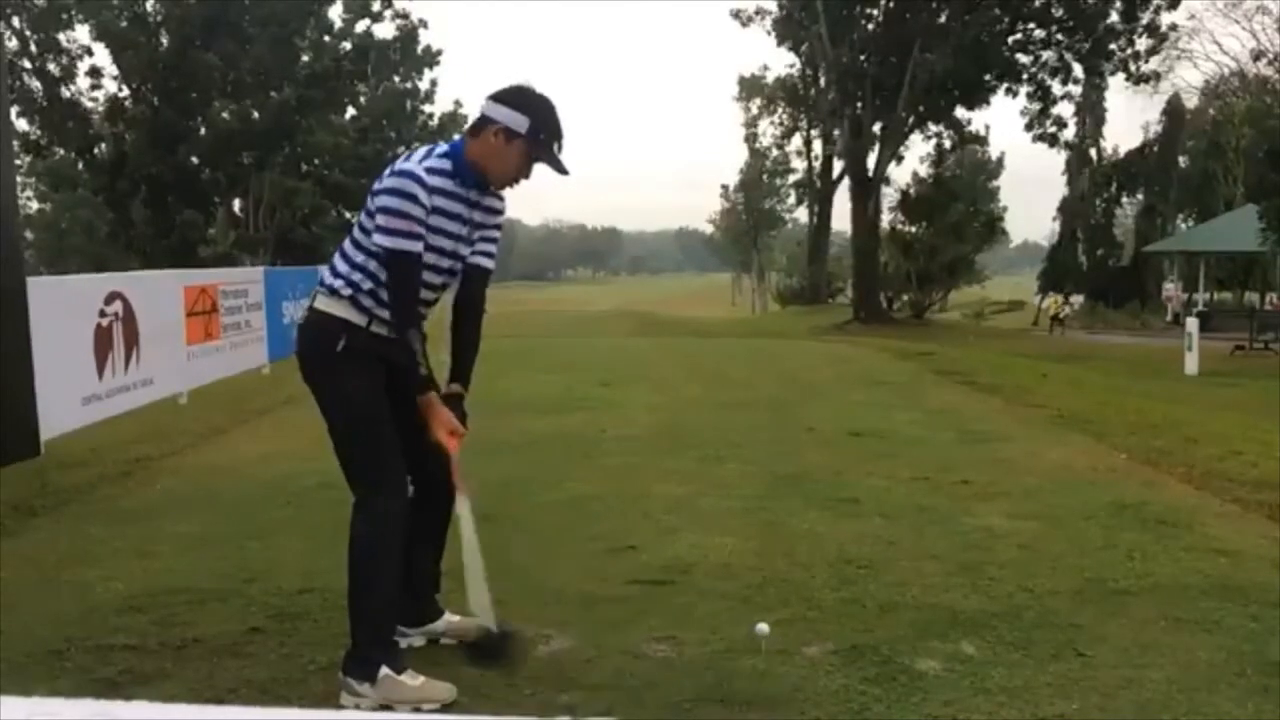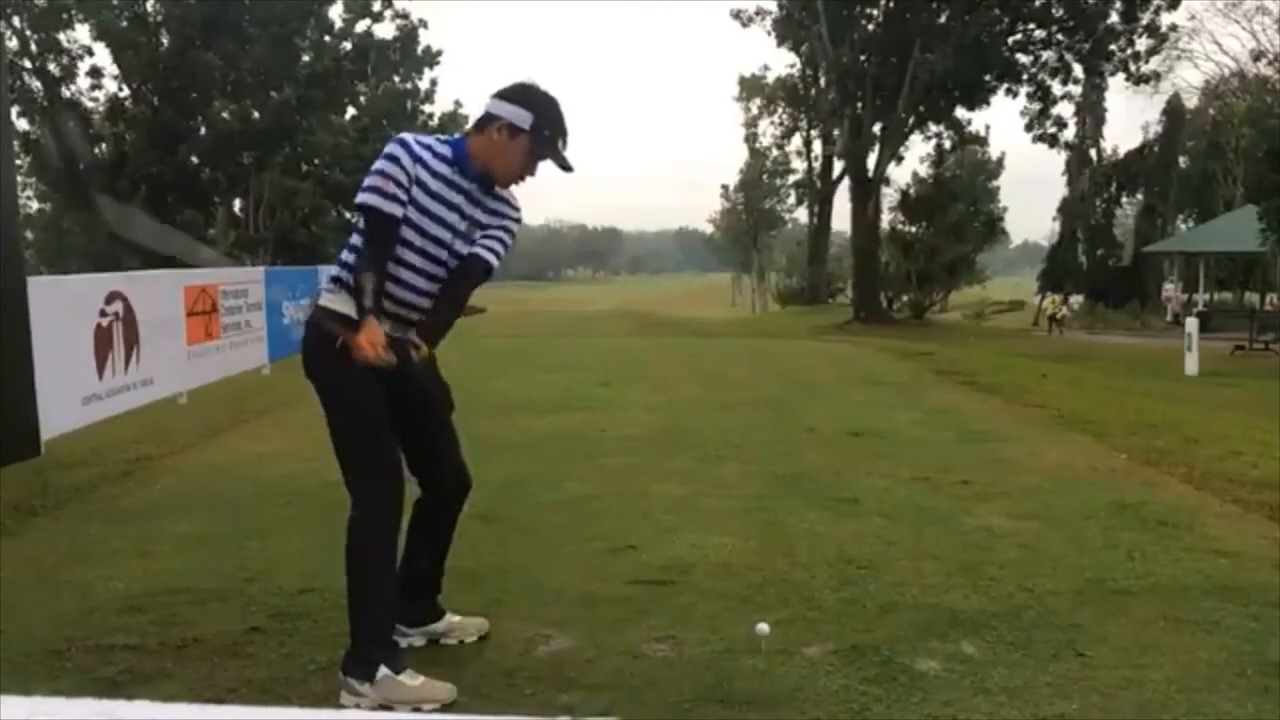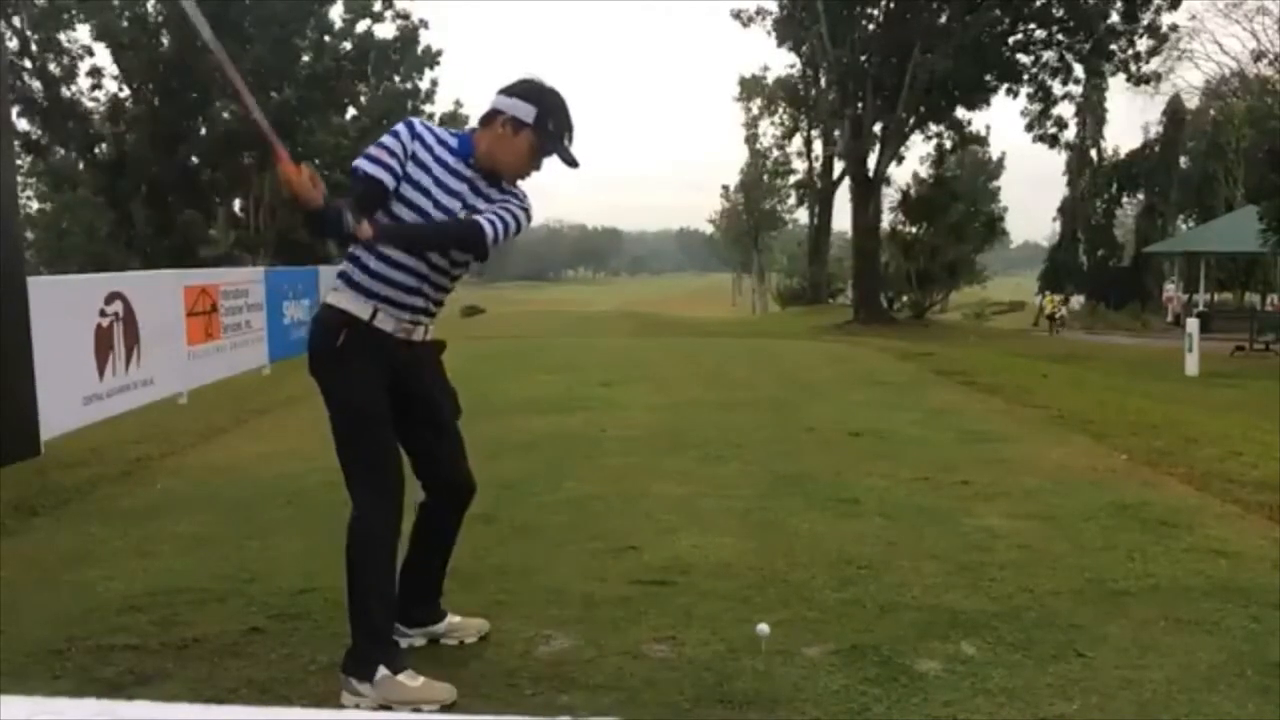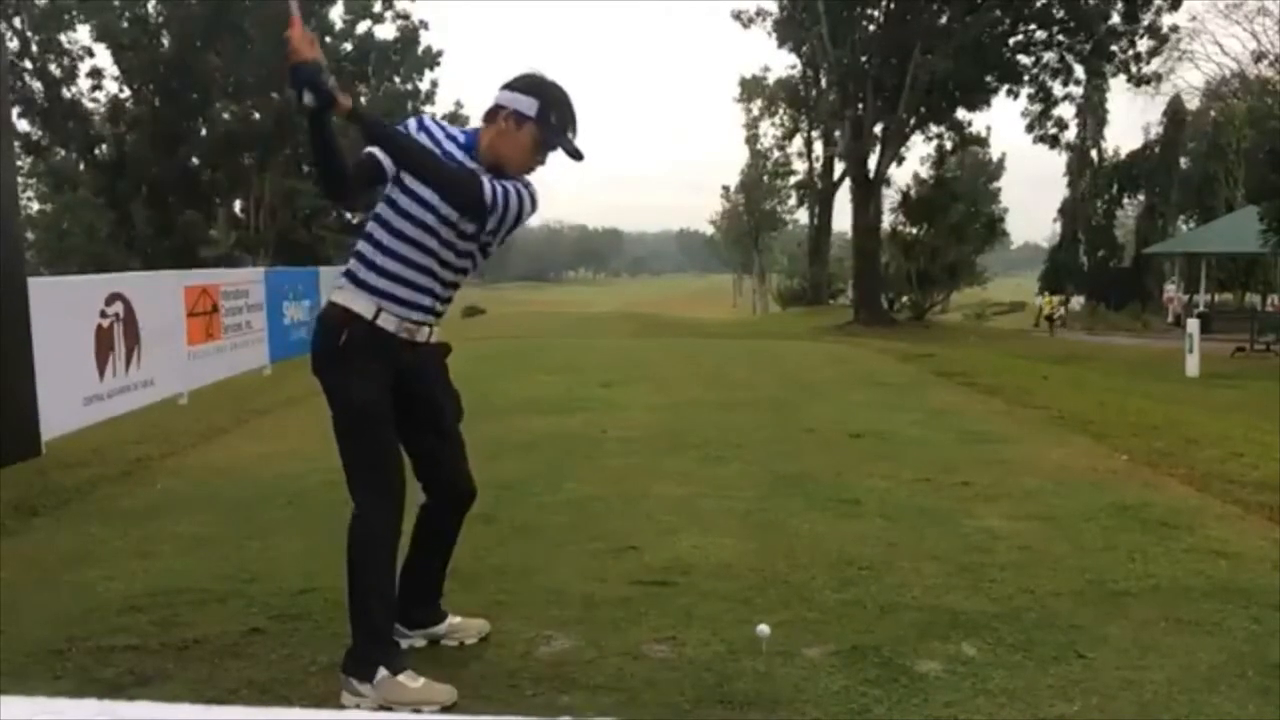
dt=0.4s
person 1, frame 1
left shoulder: (489, 205)
right shoulder: (413, 178)
left elbow: (470, 301)
right elbow: (401, 296)
left wrist: (454, 395)
right wrist: (427, 399)
left hip: (395, 343)
right hip: (342, 339)
left knee: (437, 477)
right knee: (384, 491)
left ankle: (415, 612)
right ankle: (369, 669)
person 1, frame 2
left shoulder: (503, 213)
right shoulder: (409, 154)
left elbow: (458, 287)
right elbow: (373, 248)
left wrist: (415, 344)
right wrist: (368, 326)
left hip: (407, 344)
right hip: (344, 336)
left knee: (448, 480)
right knee: (380, 490)
left ankle: (415, 612)
right ankle: (368, 667)
person 1, frame 3
left shoulder: (512, 207)
right shoulder: (414, 137)
left elbow: (446, 237)
right elbow: (355, 212)
left wrist: (366, 225)
right wrist: (325, 207)
left hip: (411, 346)
right hip: (349, 334)
left knee: (452, 483)
right knee: (379, 493)
left ankle: (416, 613)
right ankle: (370, 669)
person 1, frame 4
left shoulder: (519, 199)
right shoulder: (425, 132)
left elbow: (442, 182)
right elbow: (340, 187)
left wrist: (353, 111)
right wrist: (319, 107)
left hip: (416, 348)
right hip: (354, 335)
left knee: (452, 488)
right knee: (381, 494)
left ankle: (416, 615)
right ankle: (369, 669)
